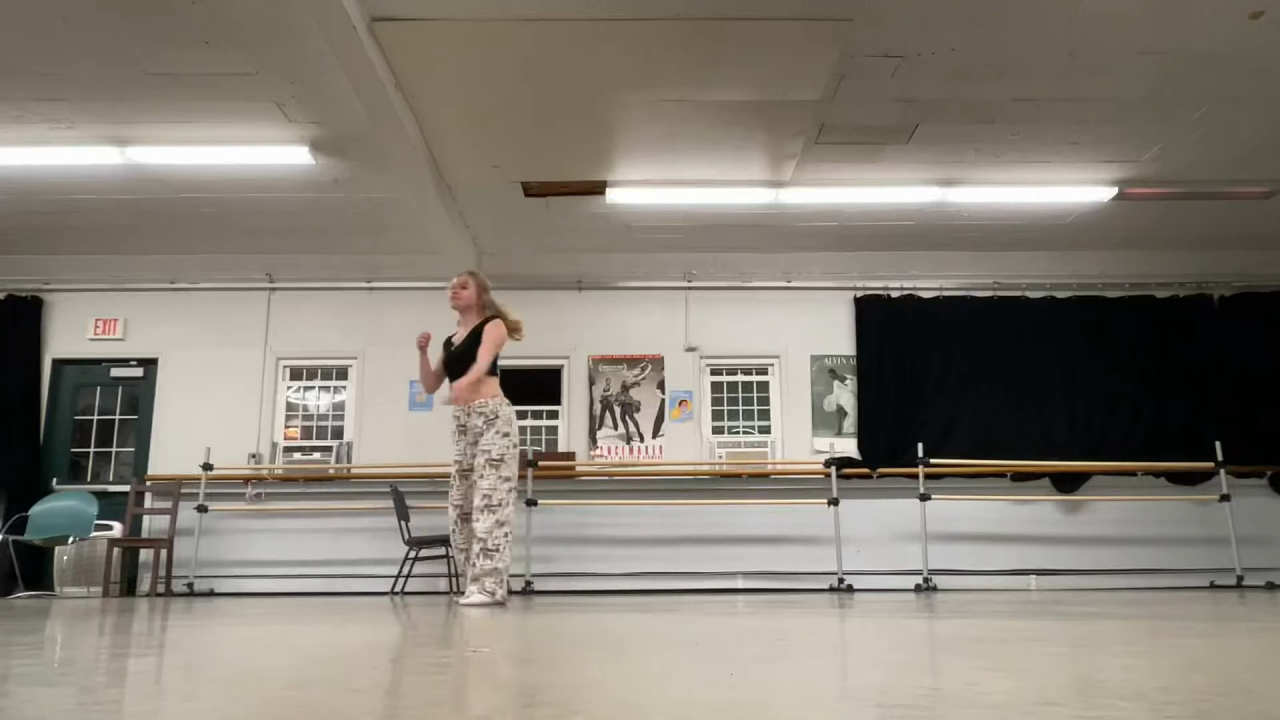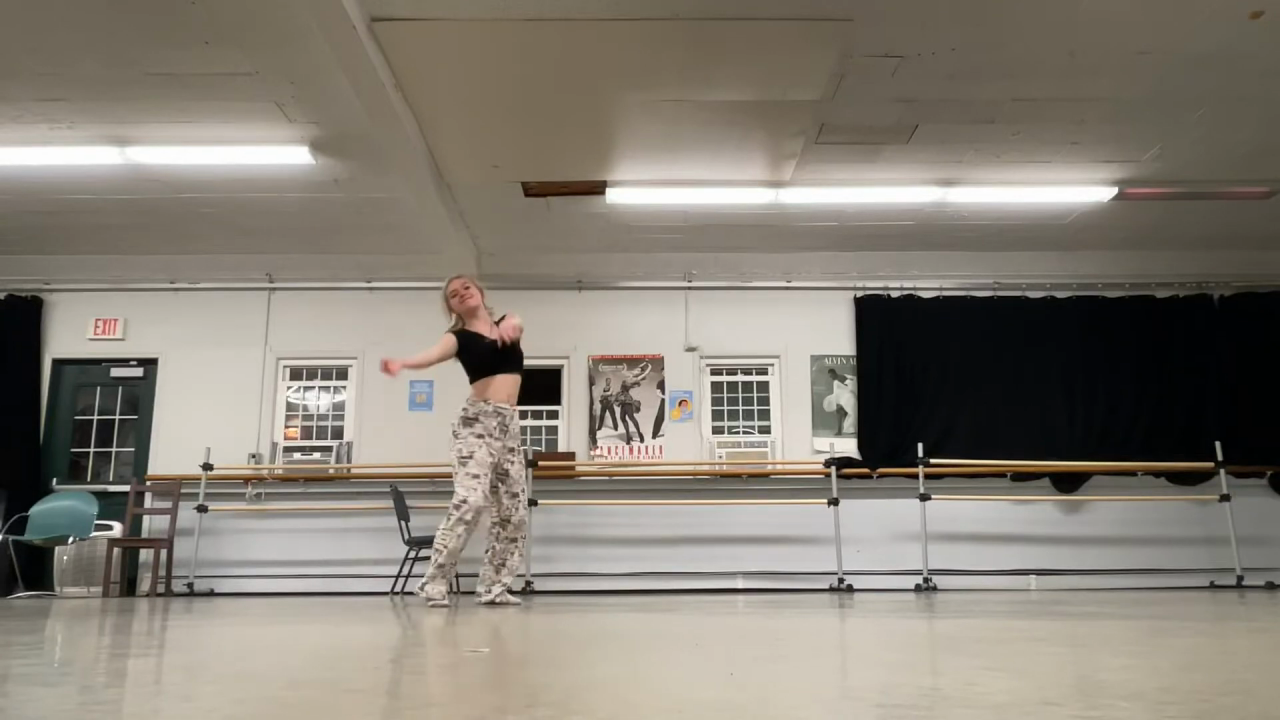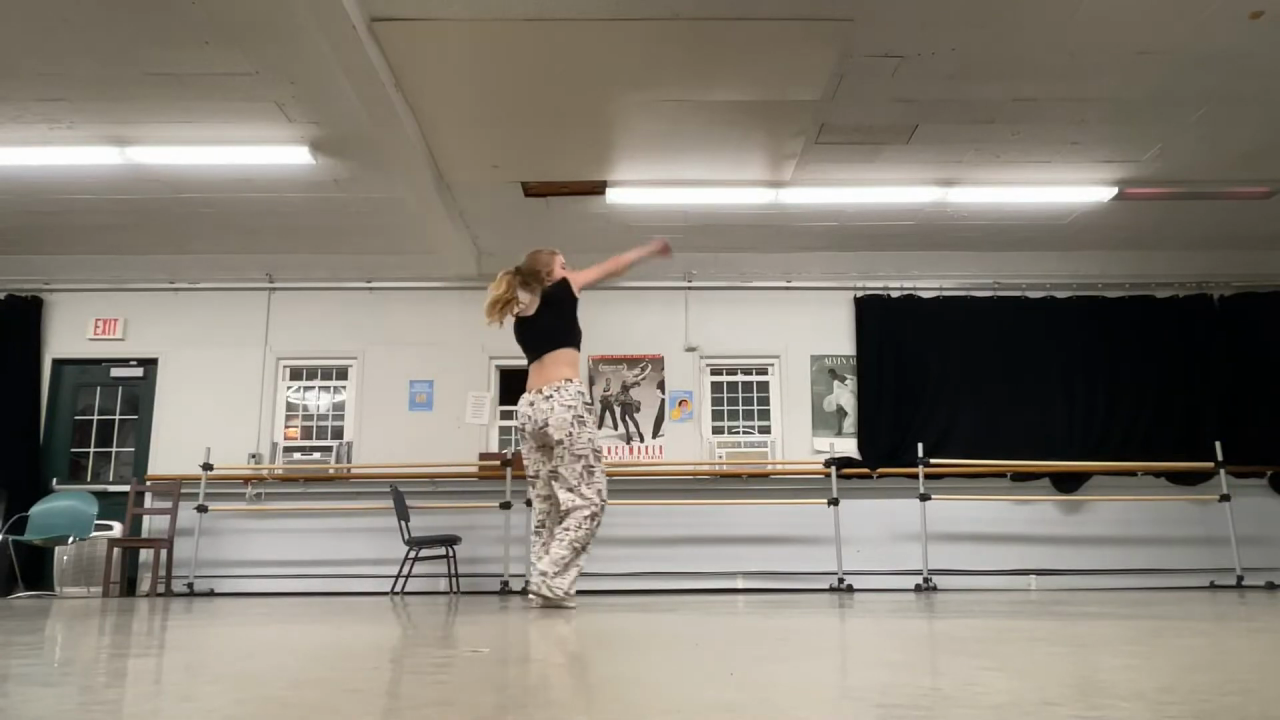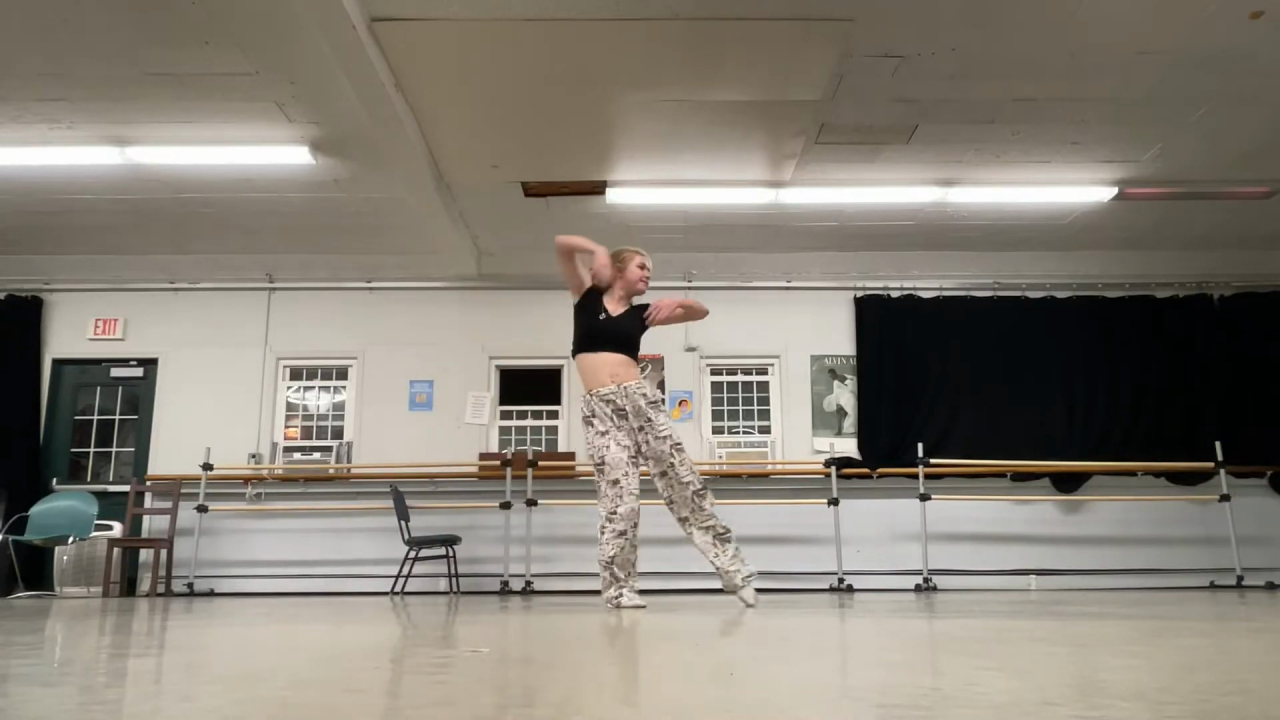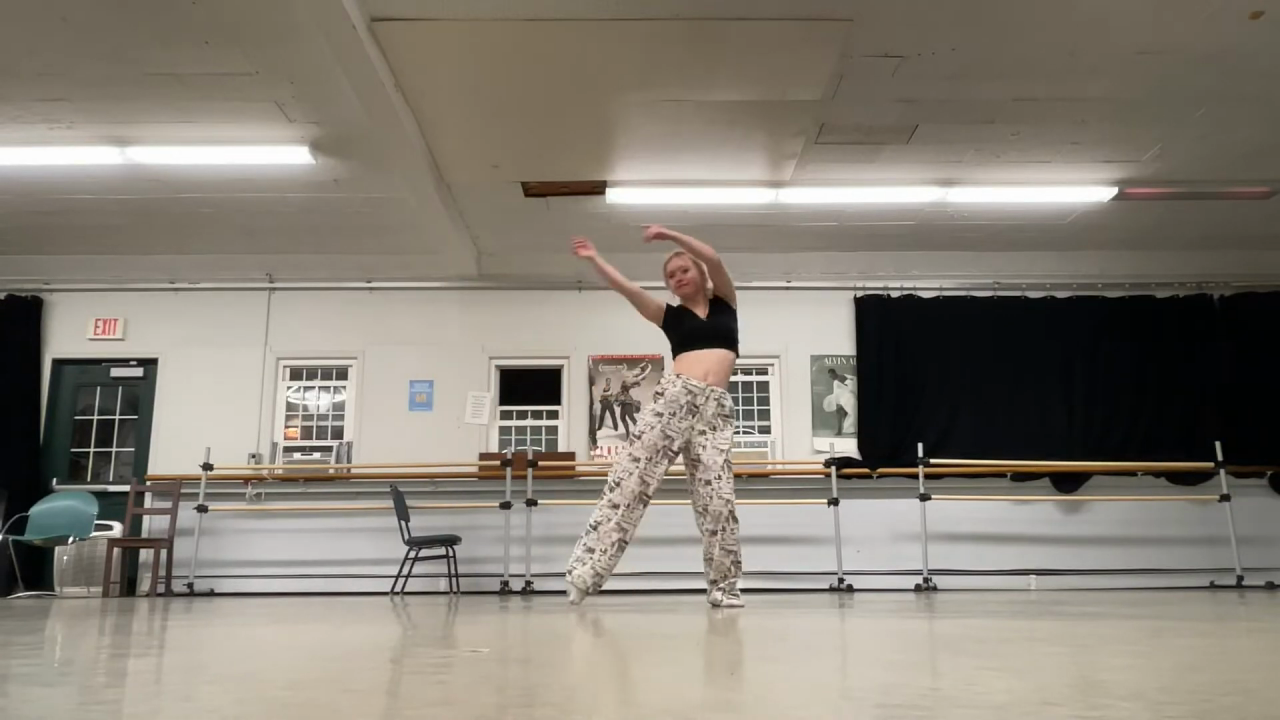
dt=1s
person 1, frame 1
left shoulder: (493, 324)
right shoulder: (451, 341)
left elbow: (484, 362)
right elbow: (429, 386)
left wrist: (463, 384)
right wrist: (425, 352)
left hip: (493, 418)
right hip: (461, 424)
left knee: (490, 502)
right knee: (461, 507)
left ankle: (488, 585)
right ankle: (480, 583)
person 1, frame 2
left shoulder: (504, 325)
right shoulder: (458, 336)
left elbow: (515, 330)
right elbow: (430, 357)
left wrist: (510, 328)
right wrist: (402, 364)
left hip: (509, 425)
right hip: (476, 421)
left knee: (512, 511)
right knee: (469, 502)
left ankle: (493, 587)
right ankle: (433, 584)
person 1, frame 3
left shoulder: (519, 320)
right shoulder: (559, 293)
right elbow: (610, 267)
right wrist: (652, 248)
left hip: (531, 408)
right hip: (567, 401)
left knee: (549, 506)
right knee: (587, 498)
left ankle: (550, 586)
right ankle: (549, 578)
person 1, frame 4
left shoulder: (642, 313)
right shoulder: (588, 297)
left elbow: (700, 311)
right elbow: (563, 244)
left wrist: (678, 304)
right wrist: (597, 251)
left hip: (641, 402)
right hip: (599, 410)
left knee: (687, 487)
right knee: (619, 500)
left ankle: (734, 572)
right ankle: (619, 586)
person 1, frame 5
left shoulder: (725, 302)
right shoulder: (668, 314)
left elbow: (712, 259)
right elbow: (628, 291)
left wrist: (672, 236)
right wrist: (595, 259)
left hip: (716, 407)
right hip: (674, 399)
left knee: (718, 499)
right knee: (628, 483)
left ankle: (723, 586)
right ankle: (586, 572)
